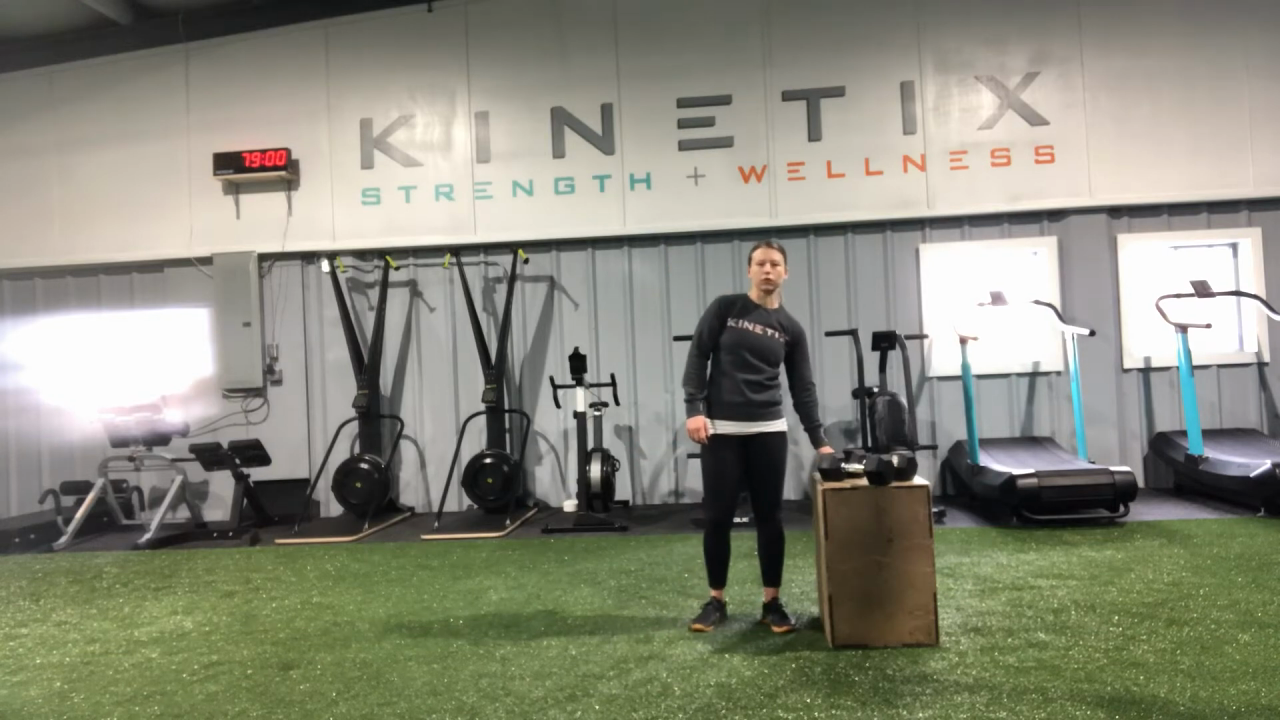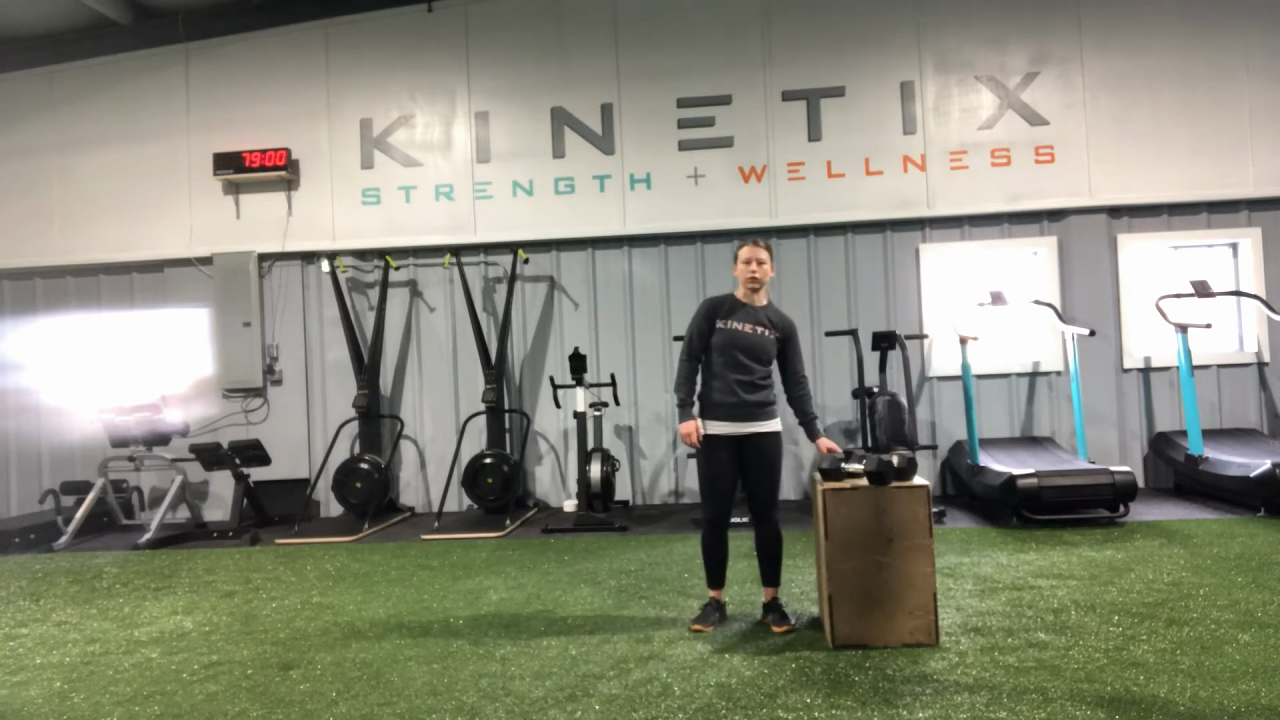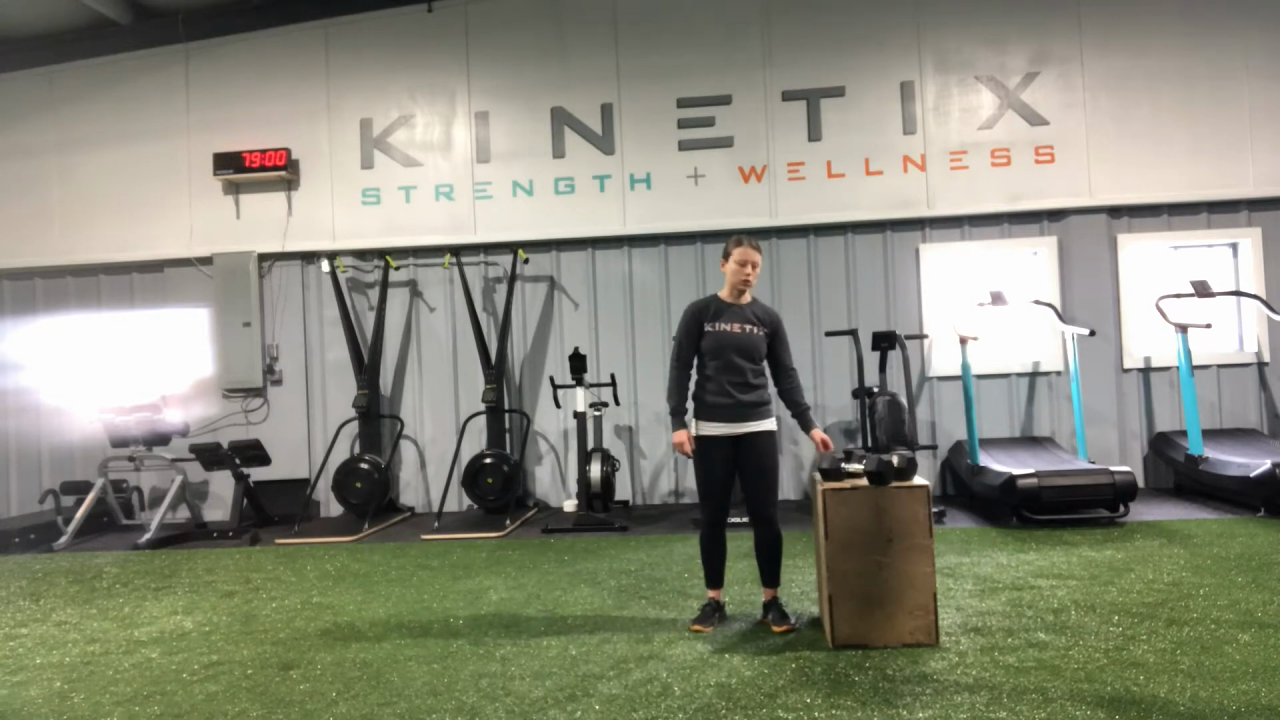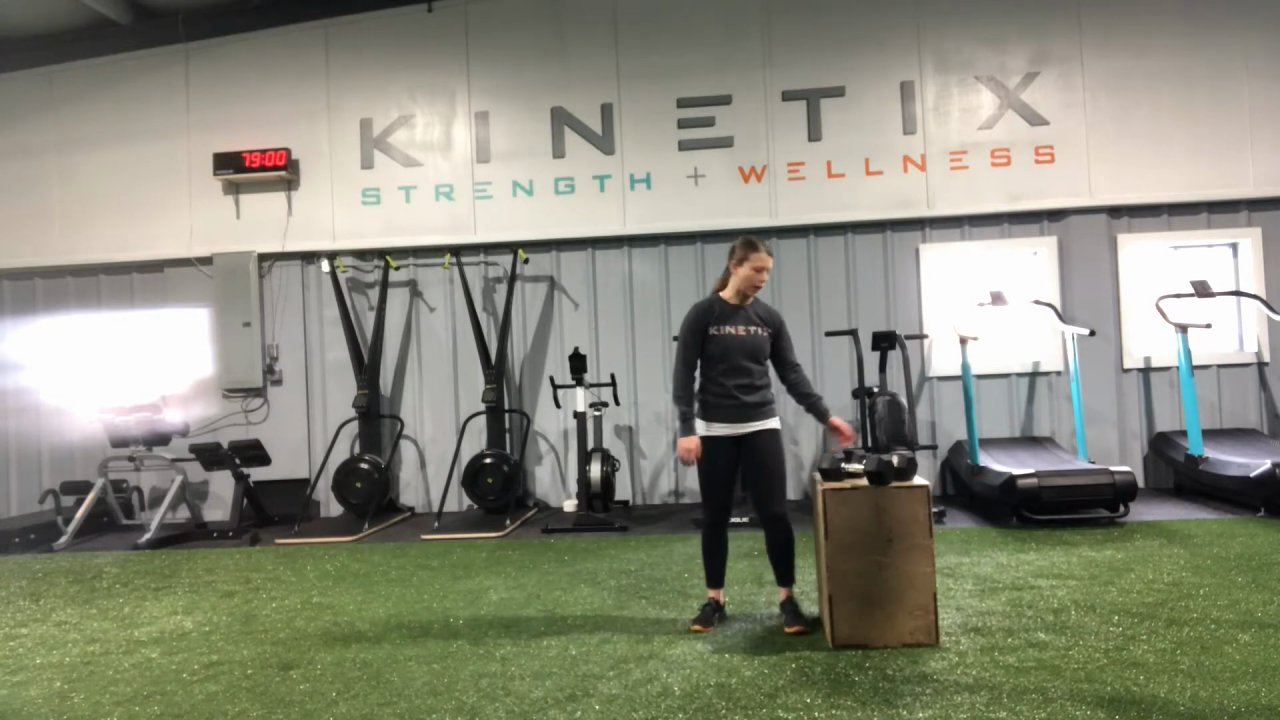
dt=0.2s
person 1, frame 1
left shoulder: (791, 328)
right shoulder: (724, 308)
left elbow: (803, 387)
right elbow: (697, 358)
left wrist: (819, 440)
right wrist: (694, 408)
left hip: (768, 429)
right hip: (721, 427)
left knee: (769, 516)
right knee: (718, 516)
left ankle: (772, 602)
right ankle: (716, 600)
person 1, frame 2
left shoulder: (782, 323)
right shoulder: (712, 310)
left elbow: (796, 381)
right elbow: (689, 361)
left wrist: (815, 433)
right wrist: (686, 413)
left hip: (763, 429)
right hip: (715, 428)
left knee: (766, 516)
right knee: (715, 516)
left ankle: (772, 602)
right ankle: (715, 600)
person 1, frame 3
left shoulder: (768, 318)
right shoulder: (699, 312)
left elbow: (785, 375)
right elbow: (680, 369)
left wrist: (809, 424)
right wrist: (678, 422)
left hip: (758, 427)
right hip: (711, 429)
left knee: (765, 515)
right knee: (713, 517)
left ankle: (771, 601)
right ankle: (714, 601)
person 1, frame 4
left shoulder: (769, 317)
right shoulder: (702, 314)
left elbow: (791, 372)
right elbow: (684, 373)
left wrist: (825, 415)
right wrist: (687, 429)
left hip: (761, 426)
right hip: (715, 429)
left knee: (774, 513)
right knee: (715, 516)
left ankle: (788, 599)
right ankle: (714, 600)
